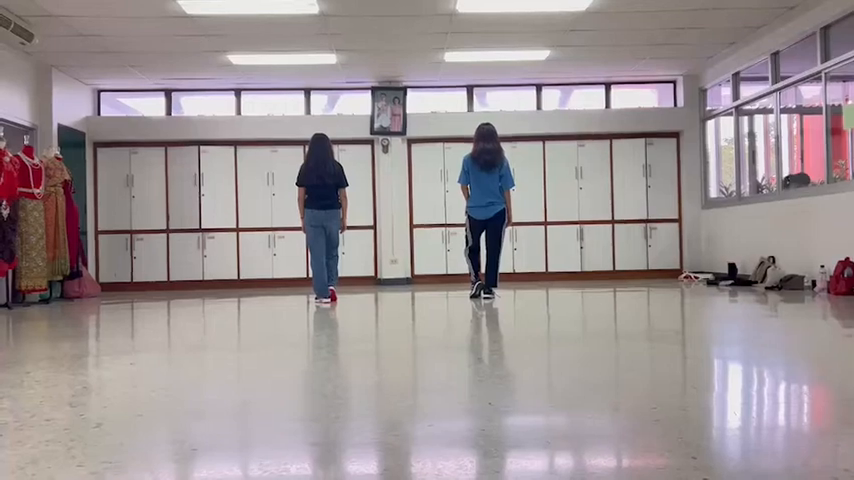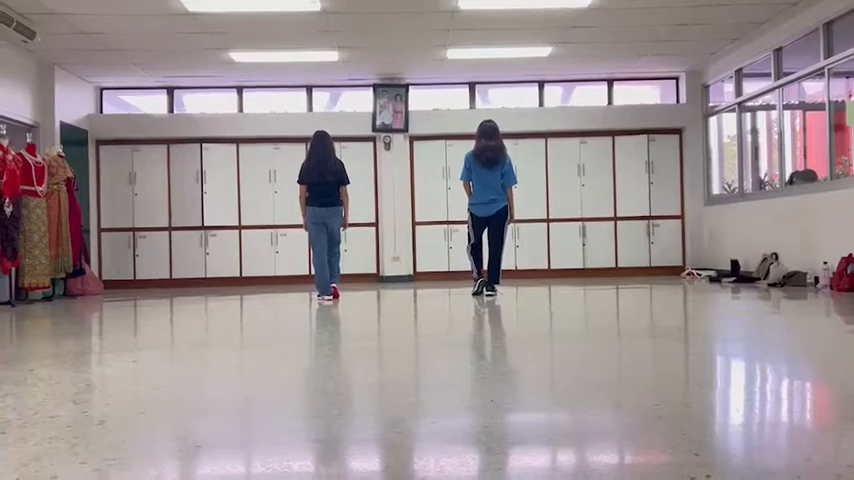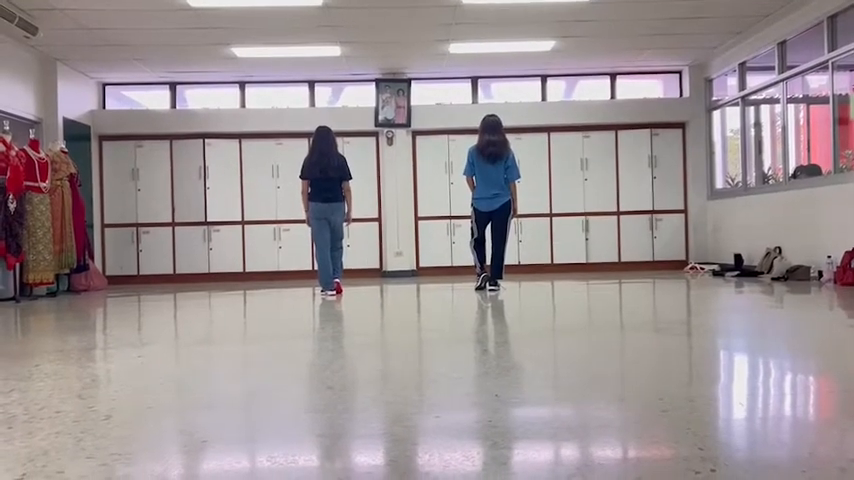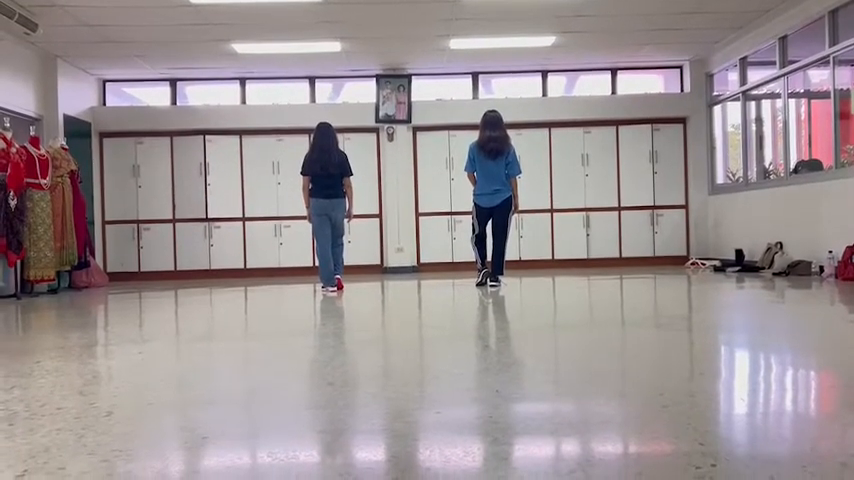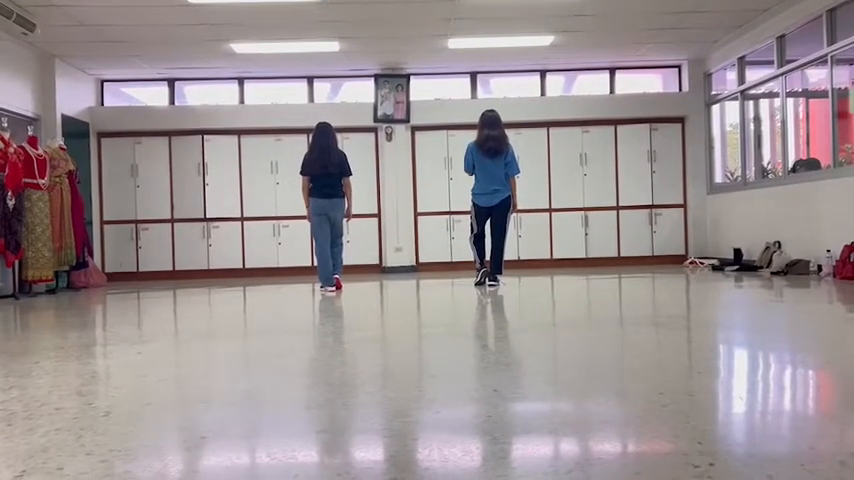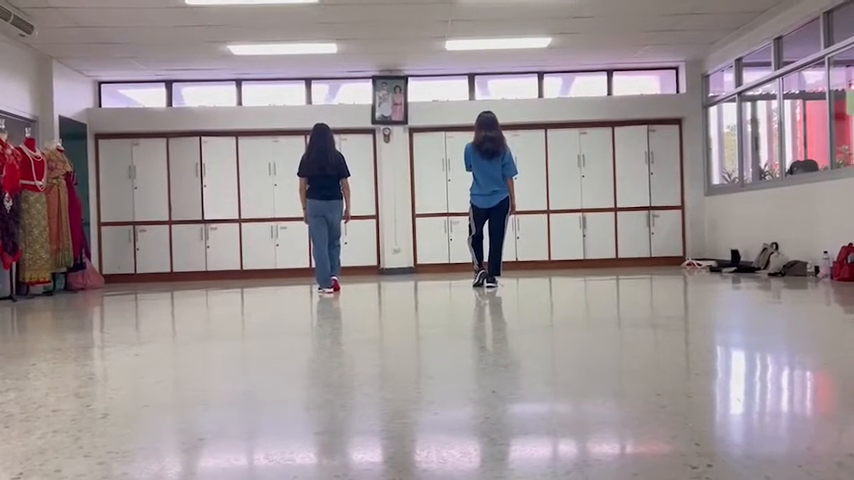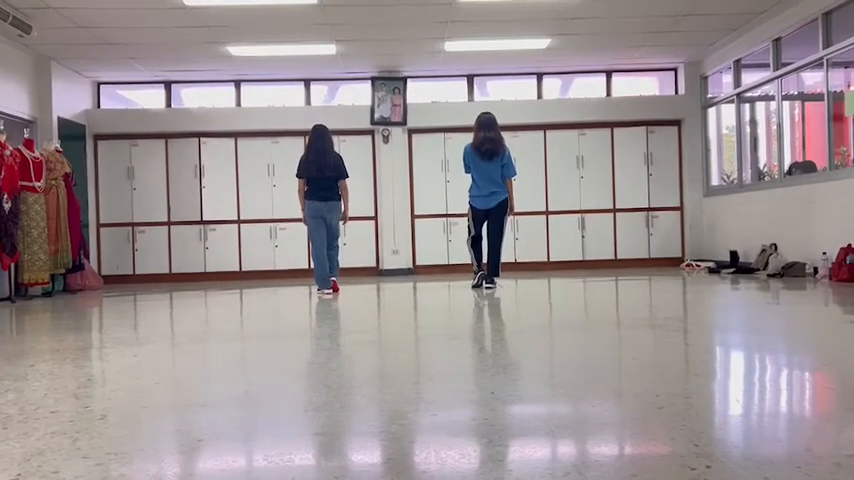
dt=0.7s
person 1, frame 1
left shoulder: (469, 160)
right shoulder: (501, 161)
left elbow: (464, 186)
right elbow: (506, 189)
right wrist: (509, 212)
left hip: (475, 212)
right hip: (497, 212)
left knee: (472, 248)
right knee: (493, 251)
left ankle: (476, 280)
right ankle: (489, 288)
person 1, frame 2
left shoulder: (471, 157)
right shoulder: (503, 158)
left elbow: (466, 183)
right elbow: (508, 186)
right wrist: (511, 209)
left hip: (477, 209)
right hip: (499, 209)
left knee: (474, 245)
right knee: (496, 248)
left ankle: (478, 277)
right ankle: (491, 285)
person 1, frame 3
left shoulder: (474, 152)
right shoulder: (506, 152)
left elbow: (469, 178)
right elbow: (511, 181)
right wrist: (515, 203)
left hip: (480, 204)
right hip: (503, 203)
left knee: (477, 239)
right knee: (499, 243)
left ankle: (481, 272)
right ankle: (494, 280)
person 1, frame 4
left shoulder: (475, 148)
right shoulder: (507, 148)
left elbow: (470, 174)
right elbow: (512, 176)
right wrist: (516, 198)
left hip: (481, 200)
right hip: (503, 199)
left knee: (478, 235)
right knee: (500, 238)
left ankle: (482, 268)
right ankle: (495, 275)
person 1, frame 5
left shoulder: (473, 148)
right shoulder: (506, 148)
left elbow: (469, 171)
right elbow: (511, 176)
right wrist: (514, 198)
left hip: (480, 199)
right hip: (502, 199)
left knee: (477, 235)
right knee: (498, 238)
left ankle: (481, 268)
right ankle: (493, 275)
person 1, frame 6
left shoulder: (470, 149)
right shoulder: (503, 149)
right elbow: (509, 177)
right wrist: (513, 200)
left hip: (479, 201)
right hip: (500, 200)
left knee: (475, 236)
right knee: (496, 239)
left ankle: (480, 269)
right ankle: (491, 276)
person 1, frame 7
left shoulder: (469, 150)
right shoulder: (502, 150)
right elbow: (508, 178)
right wrist: (511, 201)
left hip: (477, 202)
right hip: (499, 201)
left knee: (474, 237)
right knee: (495, 240)
left ankle: (478, 270)
right ankle: (490, 278)
person 2, frame 1
left shoulder: (305, 169)
right shoulder: (336, 167)
left elbow: (301, 197)
right elbow: (343, 196)
left wrist: (302, 218)
right wrist: (344, 218)
left hip: (312, 214)
right hip: (333, 214)
left knee: (317, 255)
right knee: (332, 252)
left ankle: (323, 294)
right ankle: (331, 285)
person 2, frame 2
left shoulder: (307, 166)
right shoulder: (337, 165)
left elbow: (302, 194)
right elbow: (344, 193)
left wrist: (304, 216)
right wrist: (346, 215)
left hip: (314, 212)
right hip: (334, 211)
left knee: (319, 252)
right knee: (334, 250)
left ankle: (325, 291)
right ankle: (333, 282)
person 2, frame 3
left shoulder: (309, 161)
right shoulder: (340, 160)
left elbow: (304, 190)
right elbow: (346, 188)
left wrist: (307, 211)
right wrist: (349, 210)
left hip: (317, 207)
right hip: (336, 206)
left knee: (322, 247)
right knee: (336, 245)
left ankle: (328, 286)
right ankle: (336, 278)
person 2, frame 4
left shoulder: (310, 158)
right shoulder: (341, 156)
left elbow: (305, 186)
right elbow: (347, 184)
left wrist: (308, 208)
right wrist: (350, 206)
left hip: (318, 203)
right hip: (338, 202)
left knee: (323, 243)
right knee: (337, 241)
left ankle: (329, 282)
right ankle: (337, 274)
person 2, frame 5
left shoulder: (309, 157)
right shoulder: (340, 156)
left elbow: (305, 185)
right elbow: (346, 184)
left wrist: (308, 207)
right wrist: (349, 206)
left hip: (317, 202)
right hip: (337, 202)
left knee: (322, 243)
right knee: (336, 240)
left ankle: (328, 282)
right ankle: (336, 274)
person 2, frame 6
left shoulder: (307, 159)
right shoulder: (337, 157)
left elbow: (302, 186)
right elbow: (345, 185)
left wrist: (304, 208)
right wrist: (348, 207)
left hip: (314, 204)
right hip: (334, 203)
left knee: (319, 244)
right knee: (334, 242)
left ankle: (326, 283)
right ankle: (334, 275)
person 2, frame 7
left shoulder: (305, 160)
right shoulder: (336, 159)
left elbow: (301, 188)
right elbow: (343, 186)
left wrist: (303, 210)
right wrist: (346, 209)
left hip: (313, 205)
right hip: (333, 205)
left knee: (318, 245)
right knee: (332, 243)
left ankle: (325, 284)
right ankle: (333, 277)
